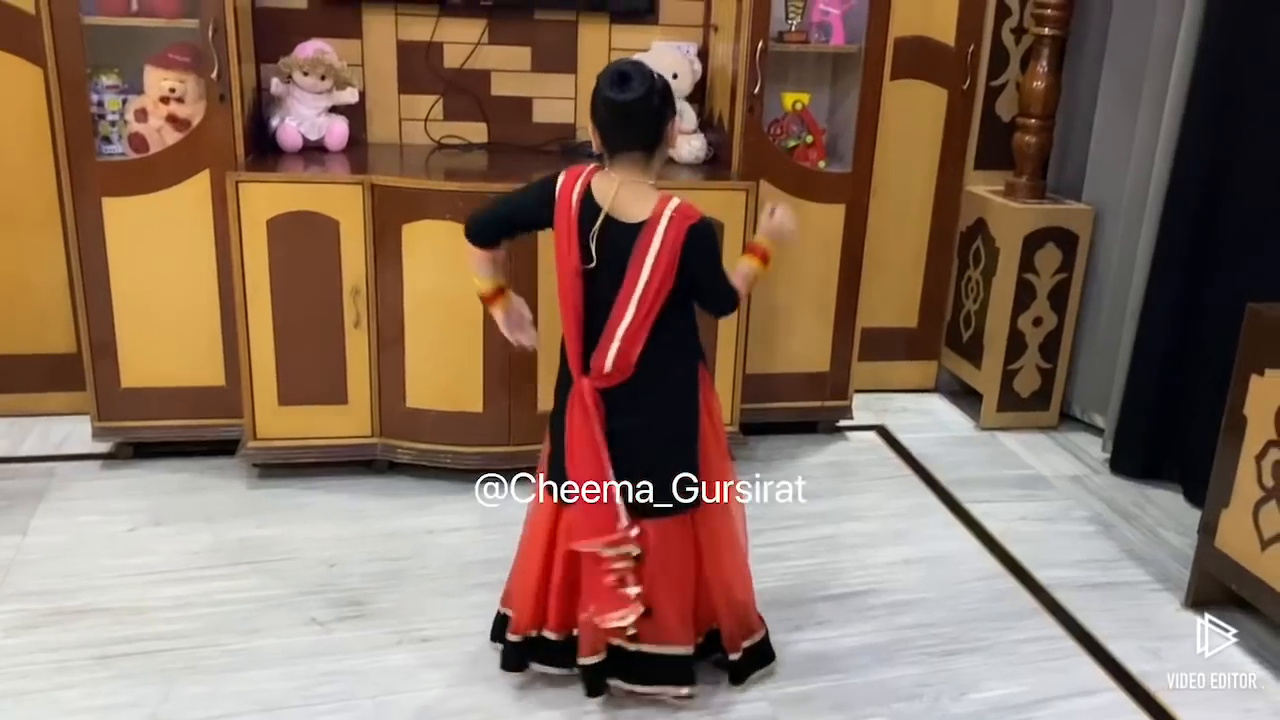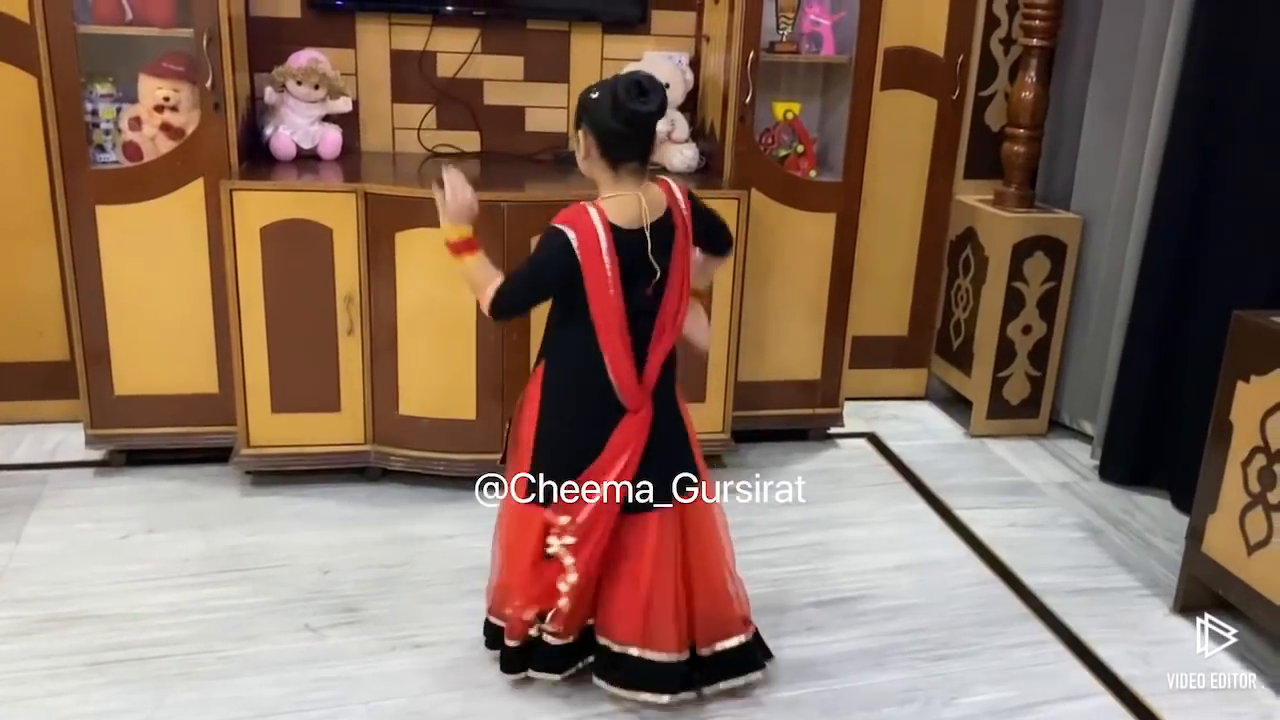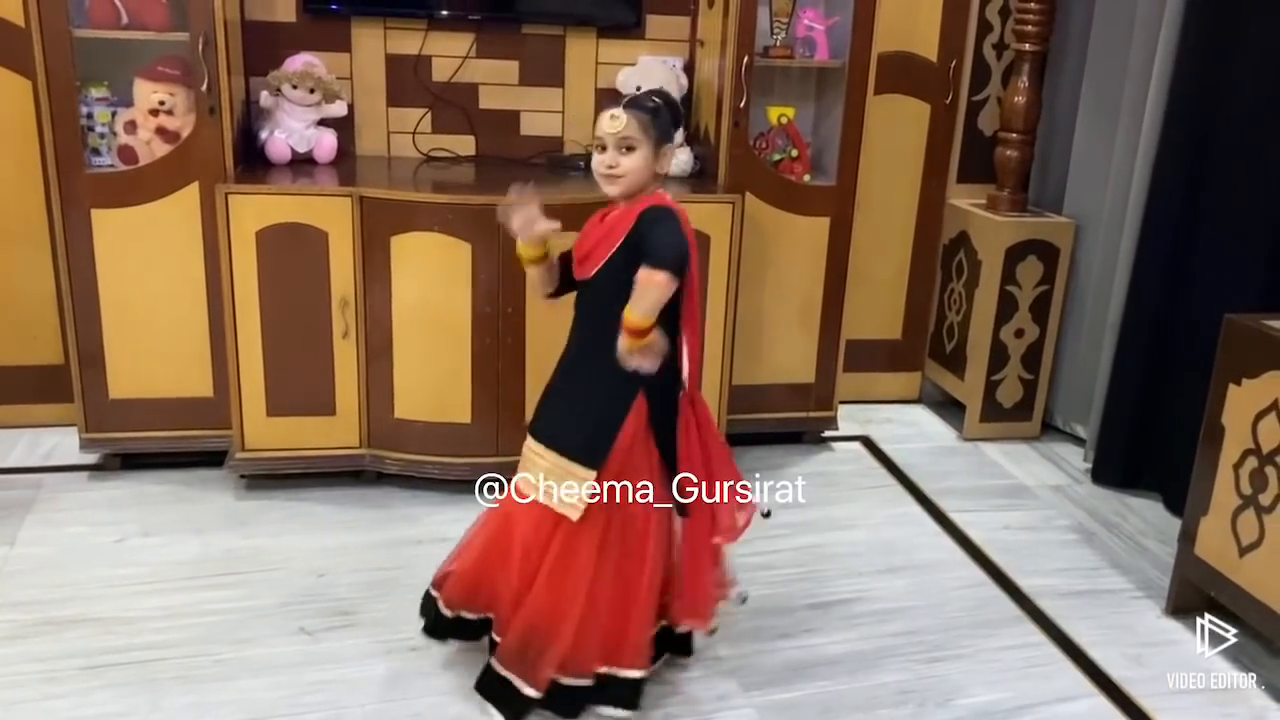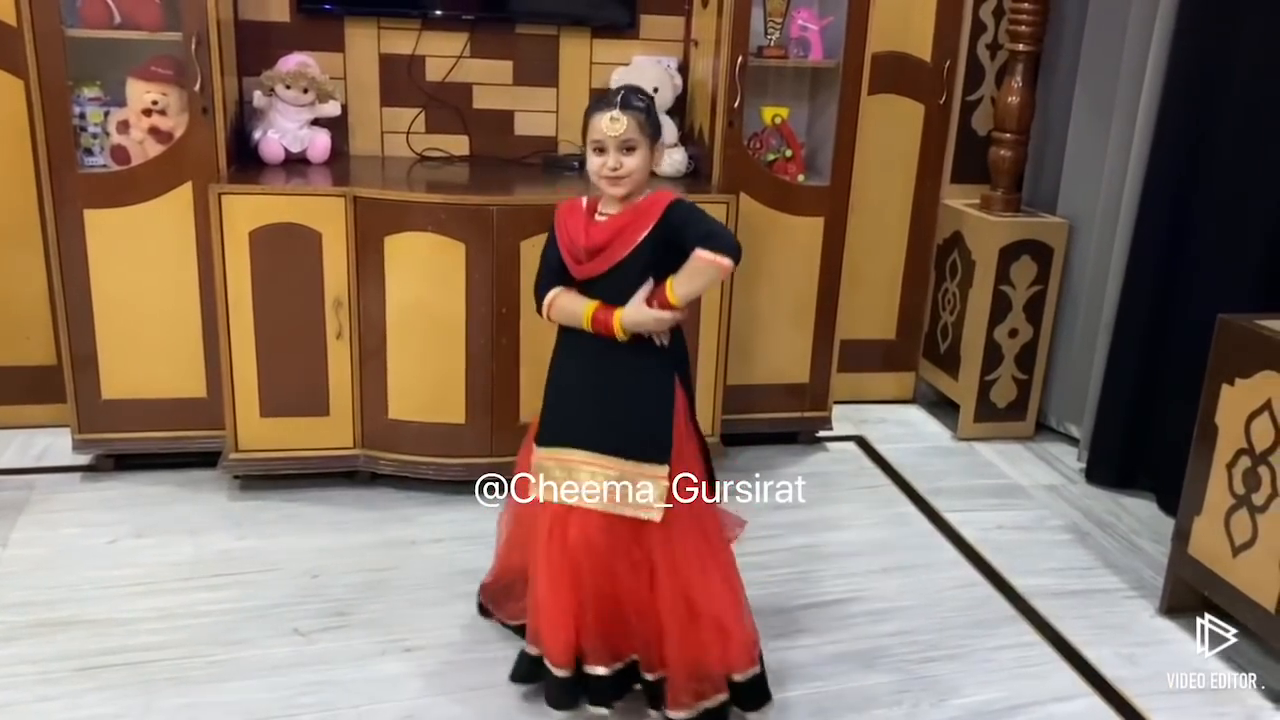
dt=0.5s
person 1, frame 1
left shoulder: (568, 192)
right shoulder: (685, 224)
left elbow: (481, 231)
right elbow: (723, 300)
left wrist: (498, 298)
right wrist: (764, 245)
left hip: (589, 397)
right hip: (663, 404)
left knee: (579, 513)
right knee: (670, 517)
left ankle: (558, 631)
right ankle: (674, 636)
person 1, frame 2
left shoulder: (573, 235)
right shoulder: (678, 205)
left elbow: (502, 303)
right elbow: (717, 246)
left wrist: (460, 232)
left hip: (575, 409)
right hip: (648, 403)
left knee: (565, 519)
right knee: (652, 523)
left ankle: (552, 634)
right ankle: (659, 647)
person 1, frame 3
left shoulder: (657, 218)
right shoulder: (608, 221)
left elbow: (662, 270)
right elbow: (555, 281)
left wrist: (637, 335)
right wrist: (534, 240)
left hip: (624, 405)
right hip: (585, 392)
left knee: (589, 533)
right knee: (599, 530)
left ankle: (568, 668)
right ankle: (640, 635)
person 1, frame 4
left shoulder: (668, 216)
right shoulder: (570, 218)
left elbow: (721, 251)
right elbow: (549, 297)
left wrist: (661, 305)
right wrist: (617, 320)
left hip: (645, 398)
right hip: (576, 395)
left knee: (656, 536)
right knee: (566, 524)
right ankle: (577, 648)
